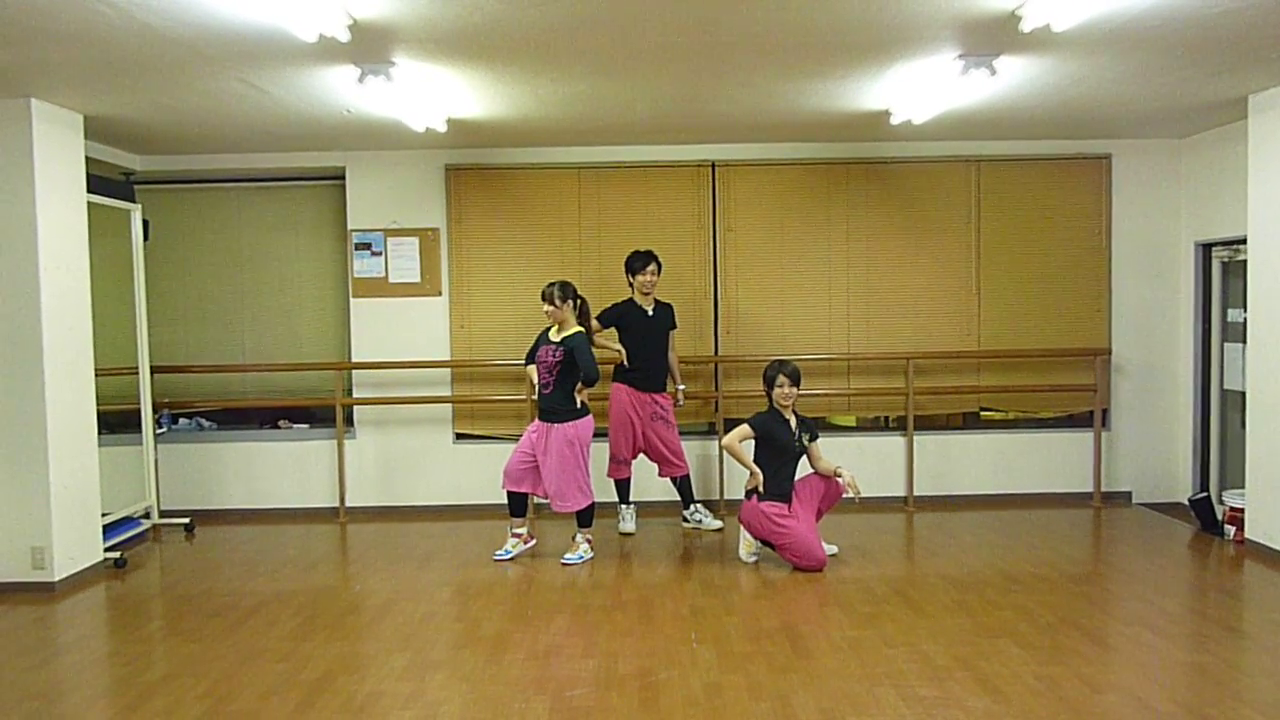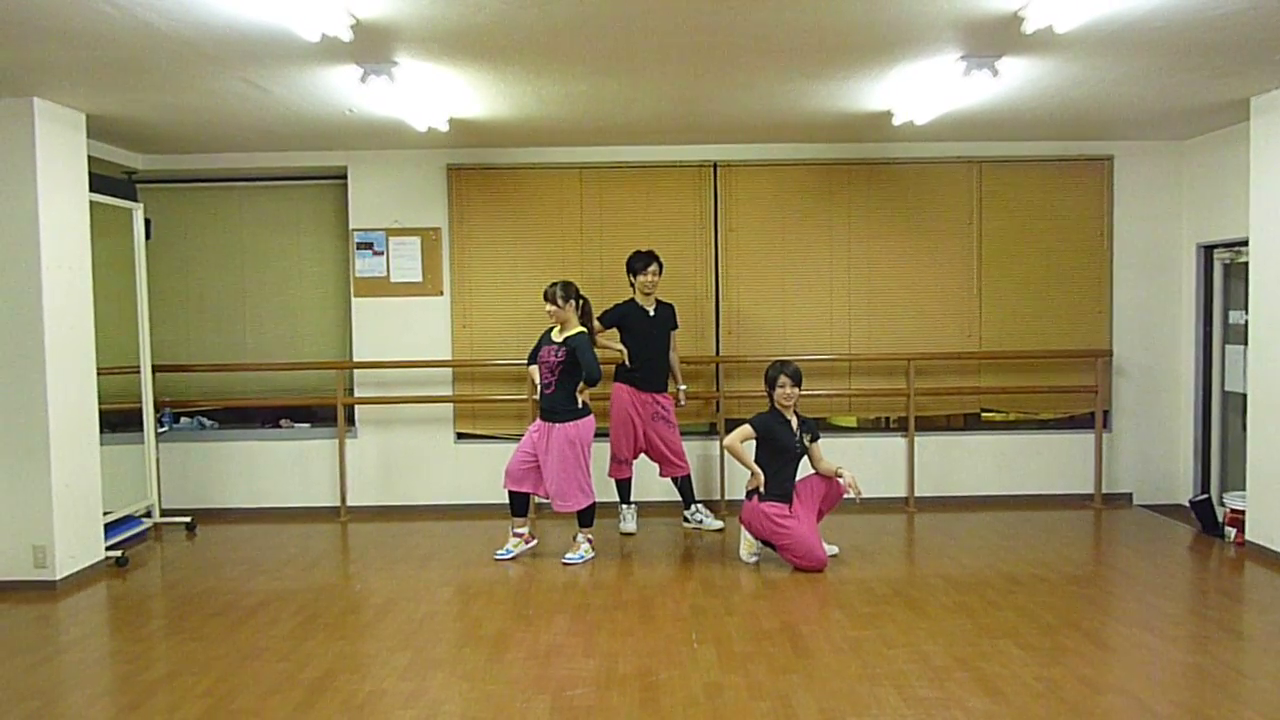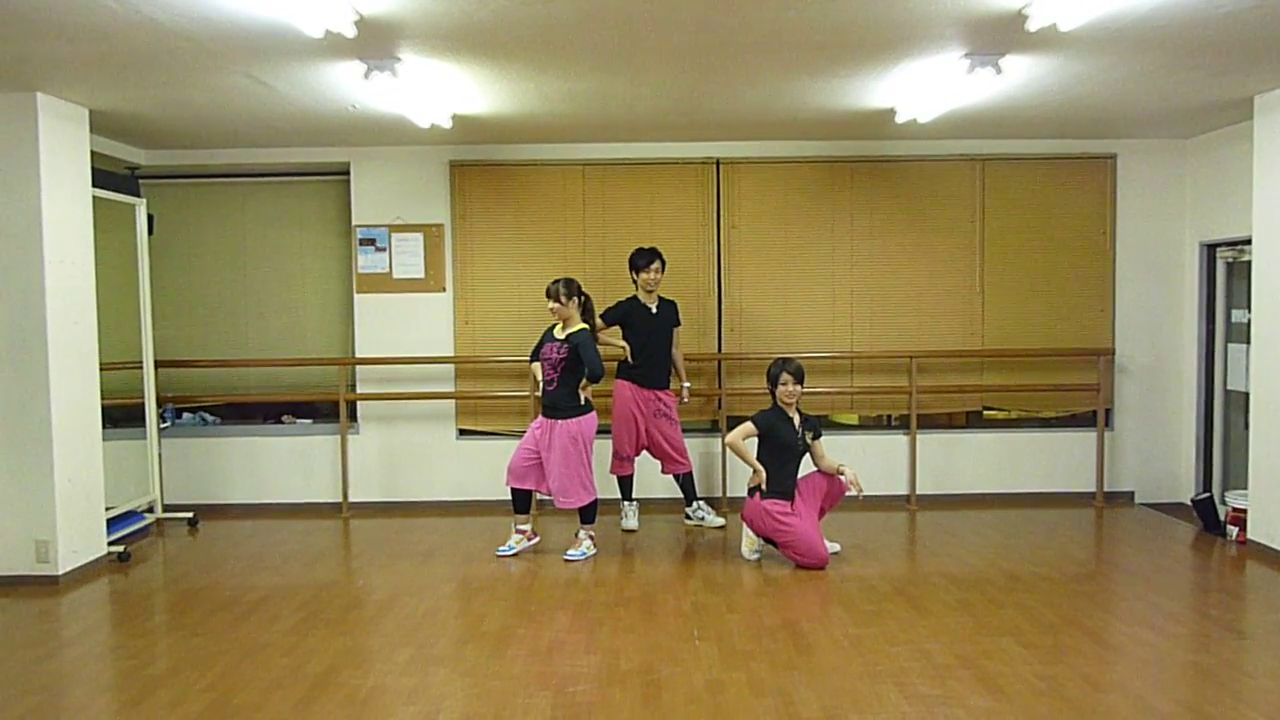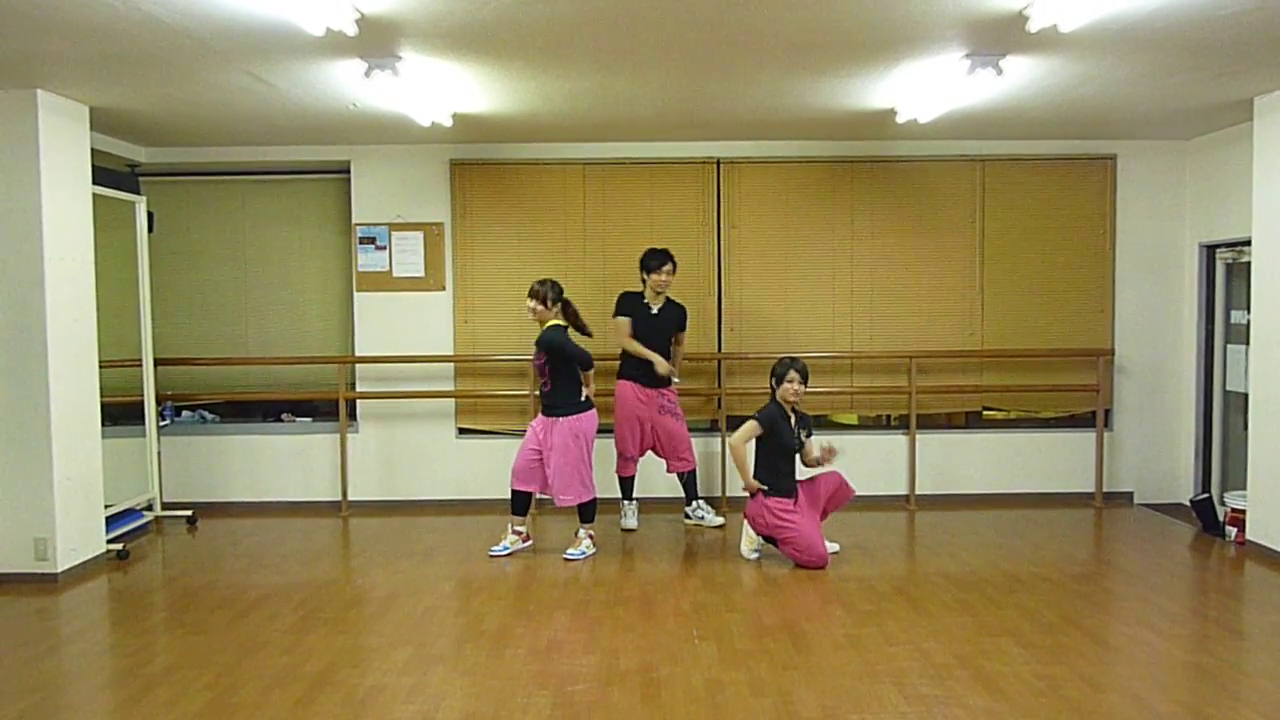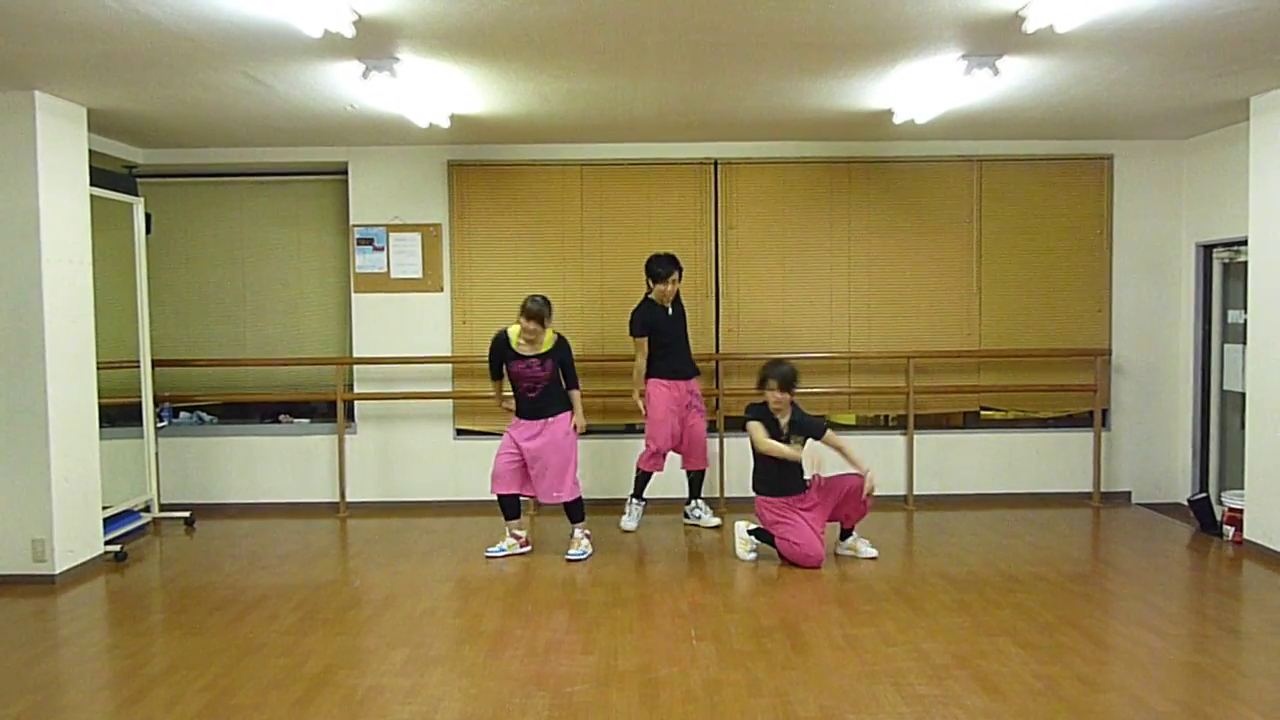
dt=0.5s
person 1, frame 1
left shoulder: (666, 311)
right shoulder: (621, 311)
left wrist: (679, 386)
right wrist: (616, 347)
left hip: (658, 393)
right hip: (626, 391)
left knee: (673, 451)
right knee: (622, 451)
left ankle: (691, 510)
right ankle: (626, 509)
person 1, frame 2
left shoulder: (668, 311)
right shoulder: (622, 311)
left wrist: (680, 386)
right wrist: (617, 347)
left hip: (659, 393)
right hip: (627, 391)
left knee: (673, 452)
right knee: (624, 451)
left ankle: (691, 510)
right ankle: (626, 510)
person 1, frame 3
left shoulder: (670, 308)
right shoulder: (625, 308)
left wrist: (684, 383)
right wrist: (619, 343)
left hip: (661, 390)
right hip: (630, 388)
left knee: (676, 449)
right knee: (625, 448)
left ankle: (693, 507)
right ankle: (628, 506)
person 1, frame 4
left shoulder: (677, 310)
right shoulder: (628, 301)
right elbow: (624, 341)
left wrist: (672, 373)
right wrist: (654, 358)
left hip: (662, 388)
right hip: (631, 386)
left knee: (681, 445)
right knee: (628, 449)
left ankle: (694, 506)
right ankle: (628, 505)
person 1, frame 5
left shoulder: (676, 300)
right shoulder: (642, 314)
right elbow: (641, 357)
right wrist: (638, 392)
left hip: (689, 382)
right hip: (661, 384)
left knee: (696, 444)
right knee: (657, 445)
left ankle: (694, 506)
right ankle: (635, 503)
person 2, frame 1
left shoulder: (577, 340)
right shoulder: (546, 335)
left elbow: (592, 375)
right elbow: (530, 360)
left wrist: (578, 390)
right wrist: (537, 383)
left hip: (570, 423)
right hip: (543, 421)
left knee: (574, 482)
right knee: (515, 471)
left ankle: (584, 541)
right ankle: (519, 535)
person 2, frame 2
left shoulder: (580, 340)
right shoulder: (549, 335)
left elbow: (594, 375)
right elbow: (532, 360)
left wrist: (579, 391)
right wrist: (539, 384)
left hip: (572, 423)
right hip: (545, 421)
left knee: (575, 482)
right knee: (516, 471)
left ankle: (585, 541)
right ankle: (520, 535)
person 2, frame 3
left shoulder: (582, 336)
right shoulder: (551, 332)
left elbow: (596, 371)
right elbow: (535, 358)
left wrist: (581, 388)
right wrist: (541, 380)
left hip: (574, 420)
right hip: (546, 418)
left knee: (577, 478)
right knee: (519, 468)
left ankle: (586, 537)
right ankle: (523, 532)
person 2, frame 4
left shoulder: (551, 336)
right shoulder: (547, 333)
left elbow: (585, 360)
left wrist: (588, 388)
left hip: (574, 418)
right hip: (548, 417)
left knee: (576, 476)
right knee: (523, 470)
left ankle: (586, 536)
right ankle: (518, 534)
person 2, frame 5
left shoulder: (558, 343)
right shoulder: (503, 339)
left elbow: (571, 378)
right elbow: (496, 370)
left wrist: (578, 412)
right wrist: (500, 397)
left hip: (556, 420)
right hip: (522, 421)
left knee: (562, 478)
right knee: (503, 475)
left ankle: (581, 535)
right ankle: (517, 537)
person 3, frame 1
left shoulder: (806, 425)
right shoulder: (764, 420)
left elbow: (818, 463)
right elbow: (728, 441)
left wrist: (840, 471)
right wrist: (755, 471)
left hip: (789, 497)
right hip: (764, 504)
right knee: (815, 560)
left ankle: (802, 534)
right ankle: (759, 534)
person 3, frame 2
left shoulder: (807, 425)
right shoulder: (766, 421)
left elbow: (819, 463)
right elbow: (730, 442)
left wrist: (841, 472)
right wrist: (756, 471)
left hip: (790, 498)
right hip: (765, 505)
right knee: (816, 560)
left ankle: (802, 534)
right ankle: (760, 535)
person 3, frame 3
left shoulder: (809, 423)
right shoulder: (768, 418)
left elbow: (821, 461)
right elbow: (732, 439)
left wrist: (843, 469)
right wrist: (758, 468)
left hip: (791, 496)
right hip: (767, 503)
right knee: (818, 558)
left ankle: (804, 532)
right ankle: (762, 534)
person 3, frame 4
left shoulder: (801, 419)
right shoulder: (769, 414)
left elbow: (807, 461)
right elbow: (735, 442)
left wrist: (823, 458)
right wrist: (748, 482)
left hip: (792, 493)
right hip: (769, 501)
right knee: (817, 558)
left ankle: (805, 533)
right ankle: (760, 534)
person 3, frame 5
left shoulder: (805, 421)
right shoulder: (755, 413)
left elbow: (840, 446)
right elbow: (762, 445)
left wrist: (865, 472)
right wrist: (801, 455)
left hip: (803, 493)
right hip: (772, 502)
left knee: (856, 484)
right knee: (812, 557)
left ankle: (846, 538)
right ankle: (754, 533)
